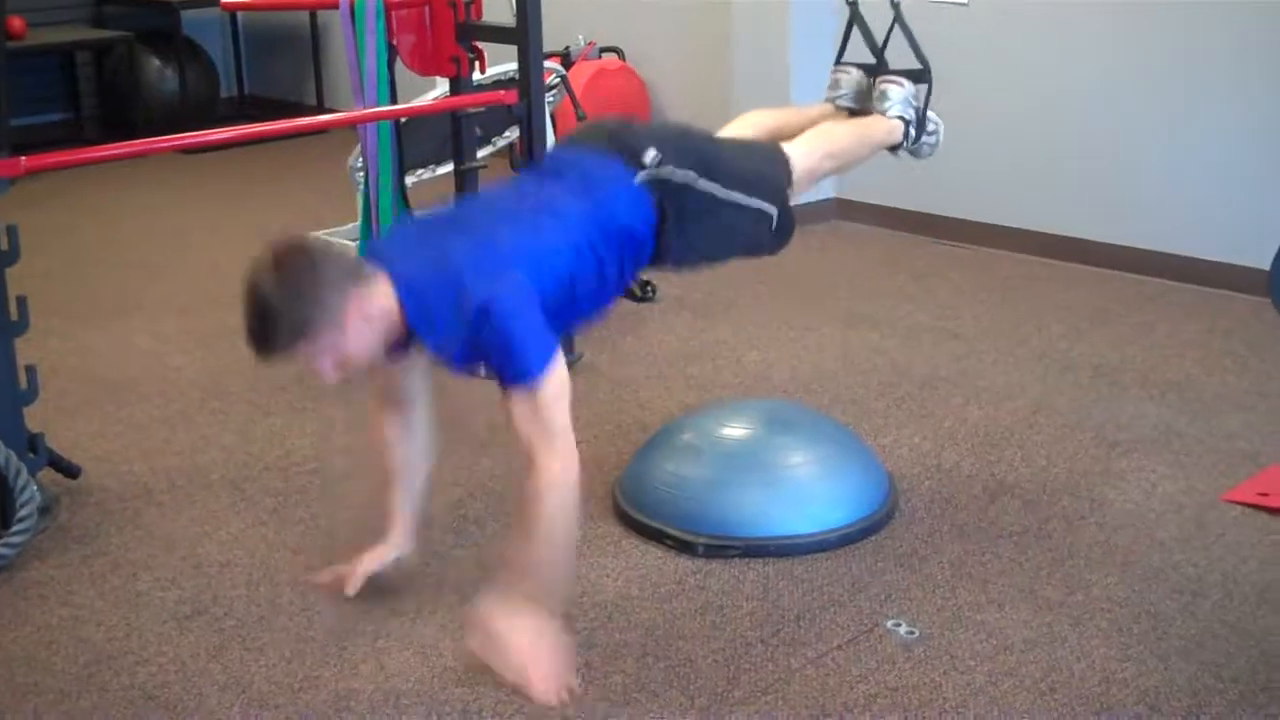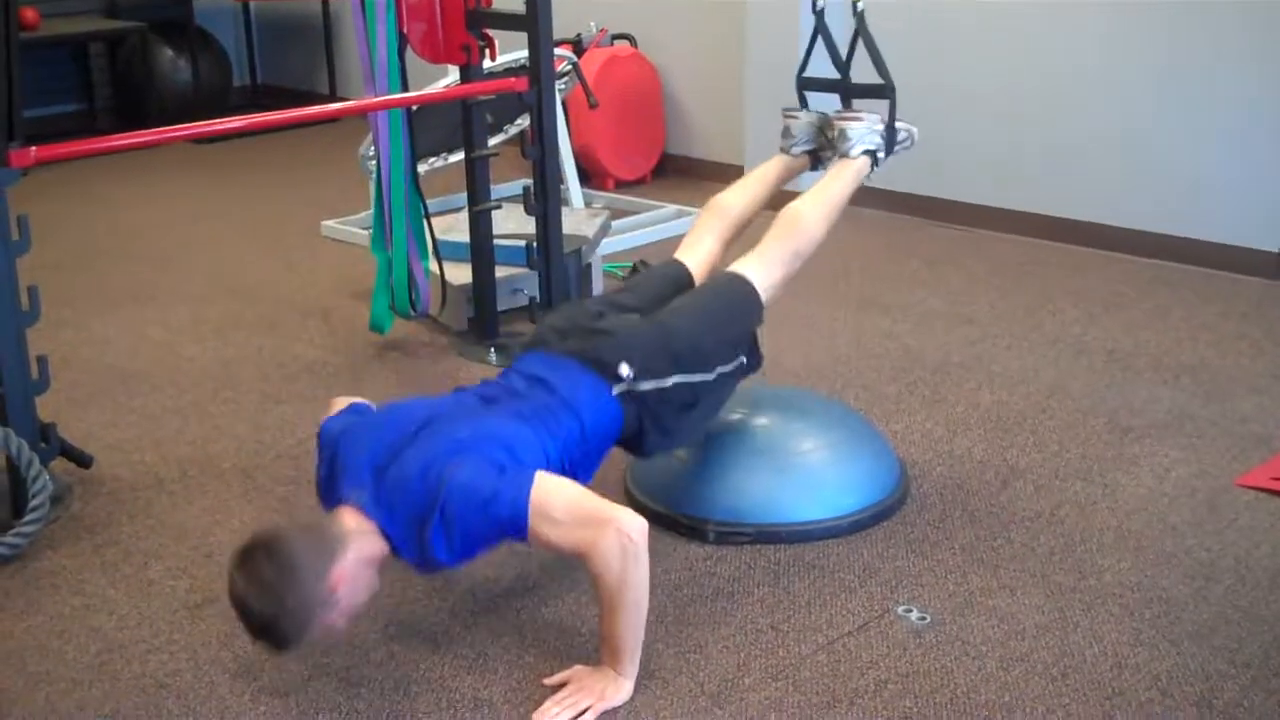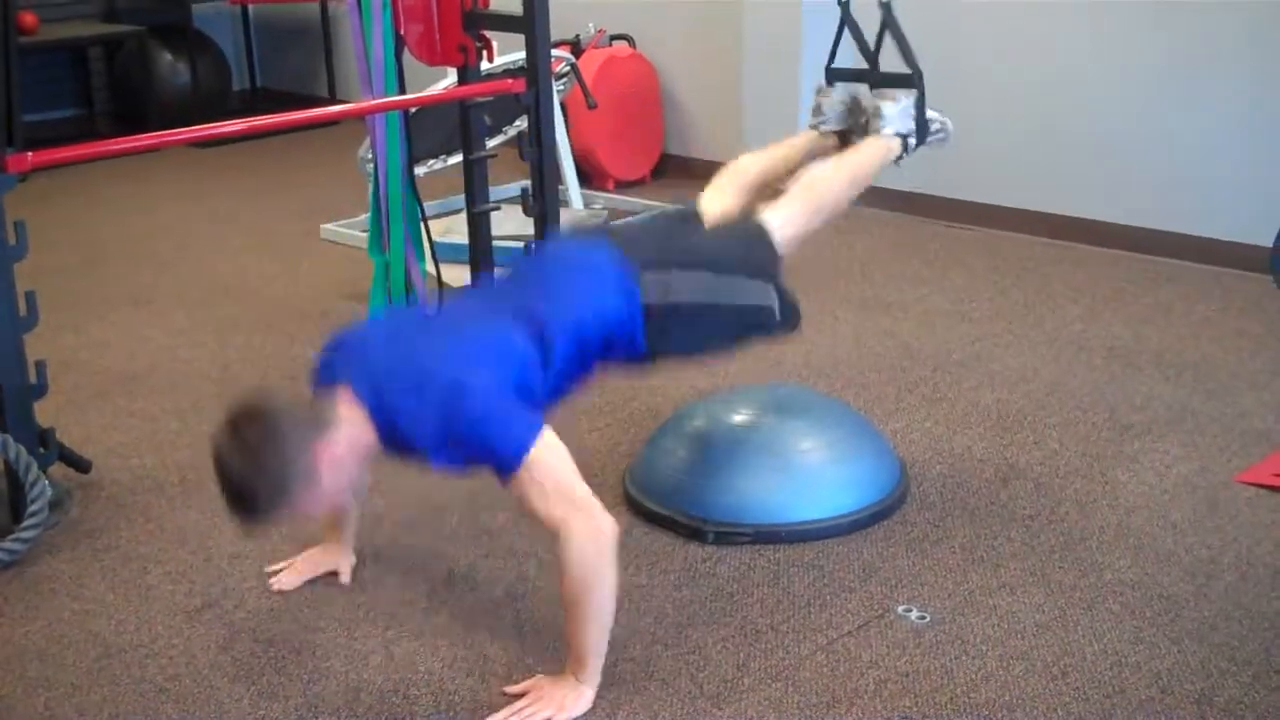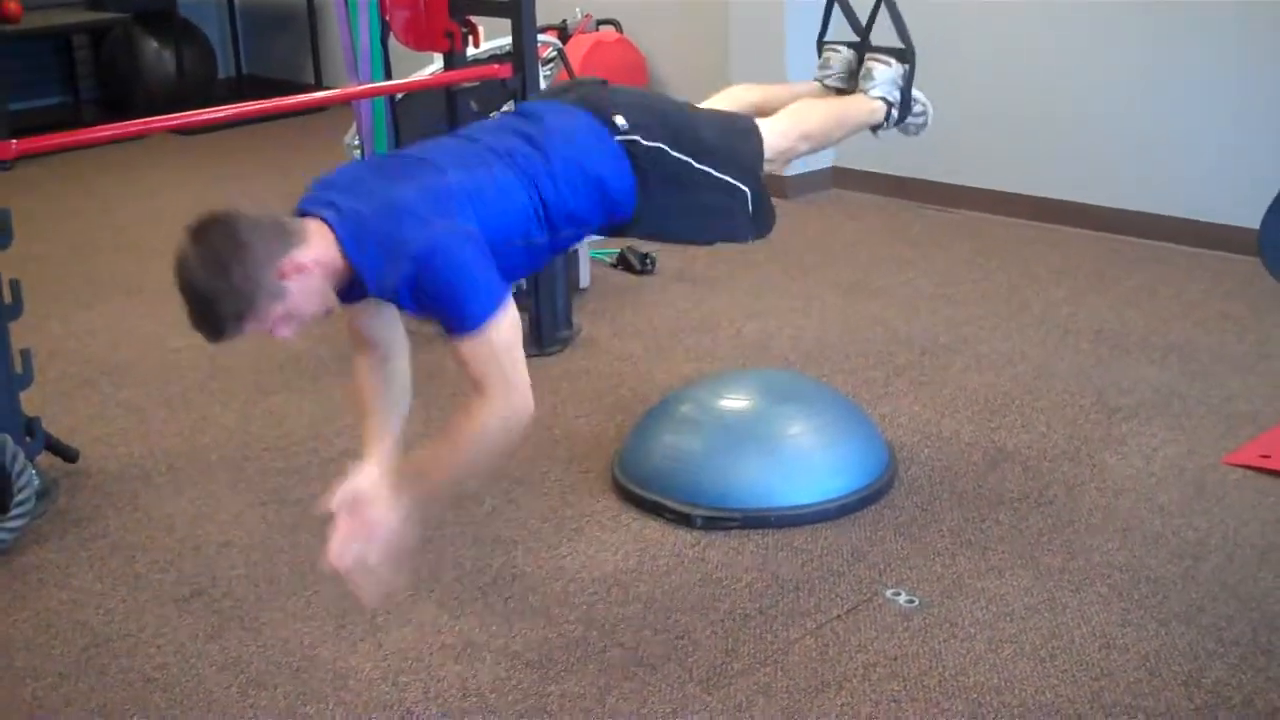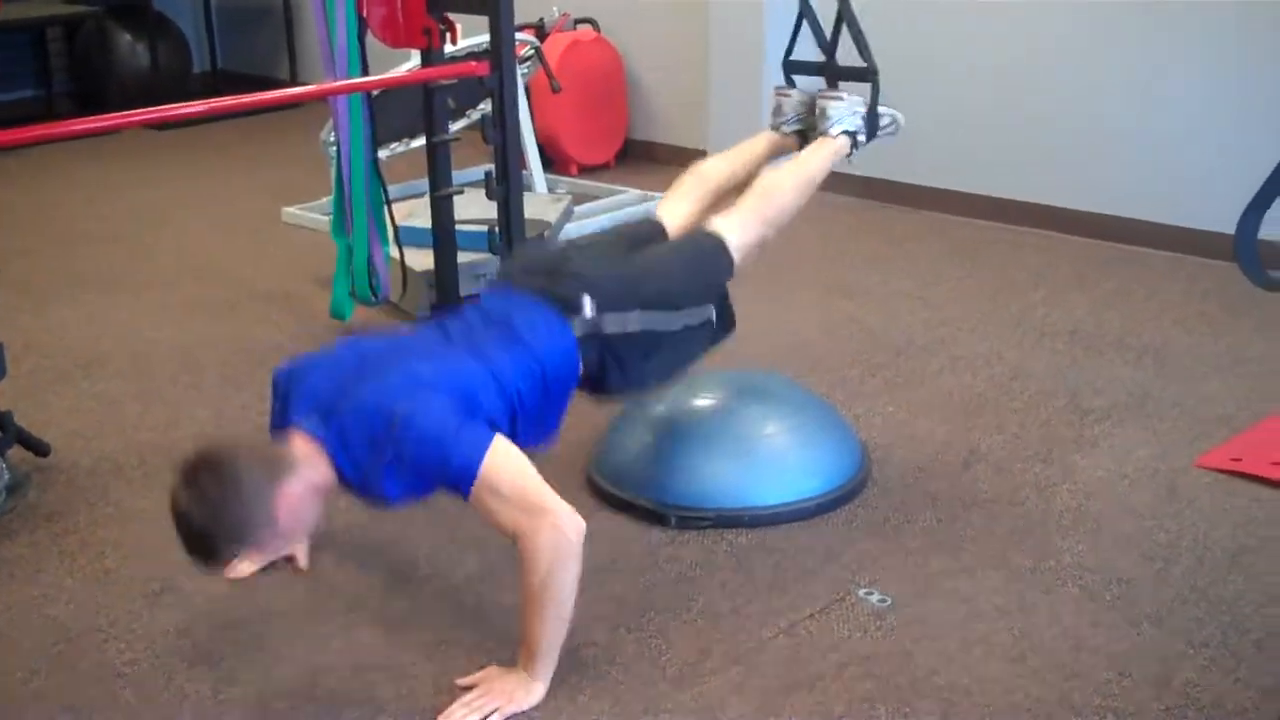
dt=0.7s
person 1, frame 1
left shoulder: (485, 303)
right shoulder: (377, 283)
left elbow: (556, 468)
right elbow: (404, 399)
left wrist: (528, 608)
right wrist: (396, 534)
left hip: (647, 189)
right hip: (581, 173)
left knee: (786, 169)
right knee: (737, 144)
left ankle: (892, 114)
right ankle: (841, 99)
person 1, frame 2
left shoulder: (451, 503)
right shoulder: (342, 456)
left elbow: (622, 533)
right wrist: (347, 542)
left hip: (619, 386)
right hip: (558, 351)
left knee: (760, 272)
right knee: (693, 259)
left ankle: (857, 150)
right ankle: (801, 146)
person 1, frame 3
left shoulder: (454, 408)
right shoulder: (341, 368)
left elbow: (586, 529)
right wrist: (337, 541)
left hip: (633, 299)
right hip: (565, 270)
left knee: (774, 233)
right knee: (711, 215)
left ankle: (890, 131)
right ankle: (829, 124)
person 1, frame 4
left shoulder: (429, 248)
right shoulder: (312, 231)
left elbow: (508, 404)
right elbow: (376, 344)
left wrist: (404, 494)
right wrist: (374, 466)
left hip: (625, 158)
right hip: (555, 123)
left knee: (770, 141)
right knee: (718, 117)
left ankle: (877, 95)
right ankle: (833, 79)
person 1, frame 5
left shoulder: (414, 438)
right shoulder: (300, 393)
left elbow: (561, 529)
right wrist: (298, 536)
left hip: (582, 333)
right hip: (527, 303)
left knee: (725, 241)
right knee: (672, 223)
left ankle: (840, 129)
right ankle: (788, 123)
